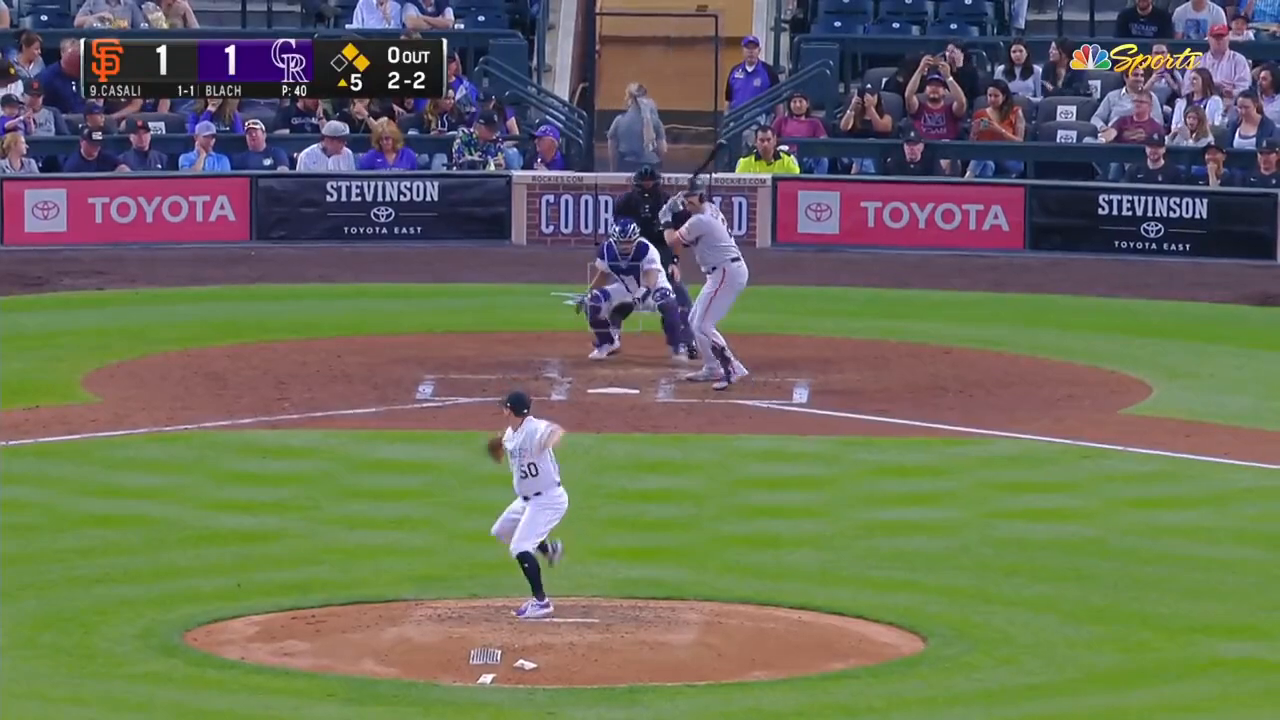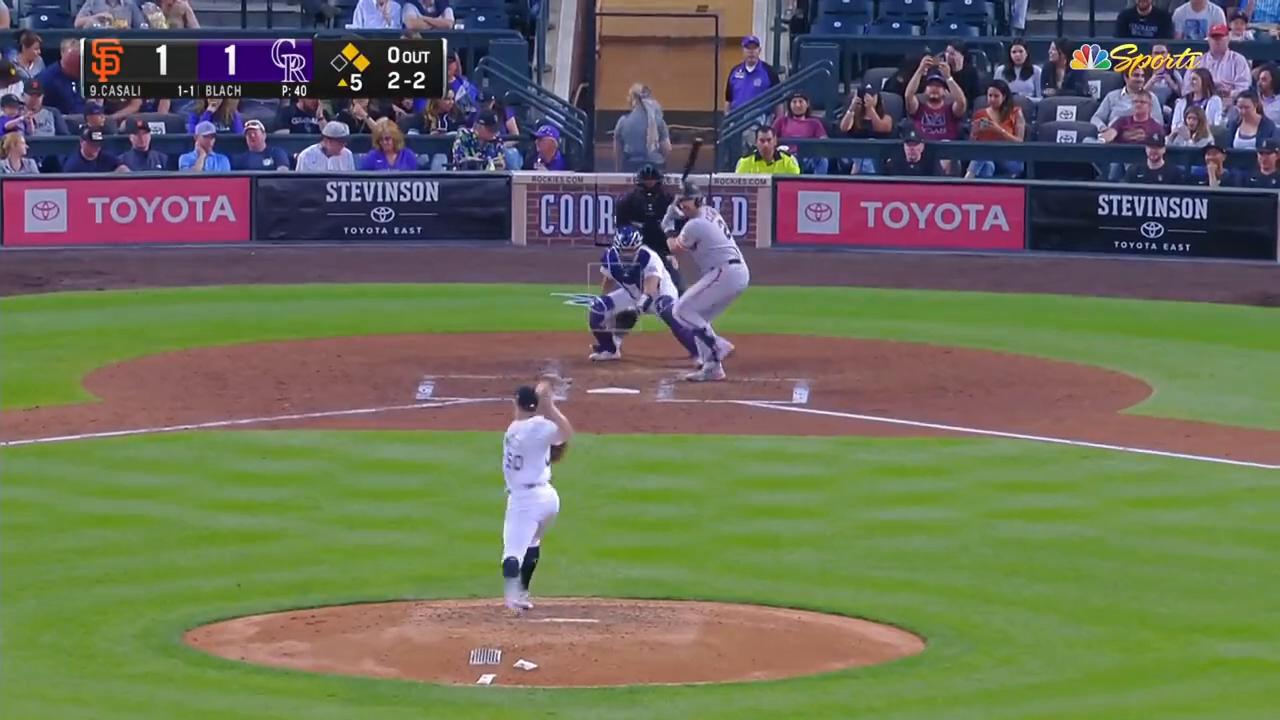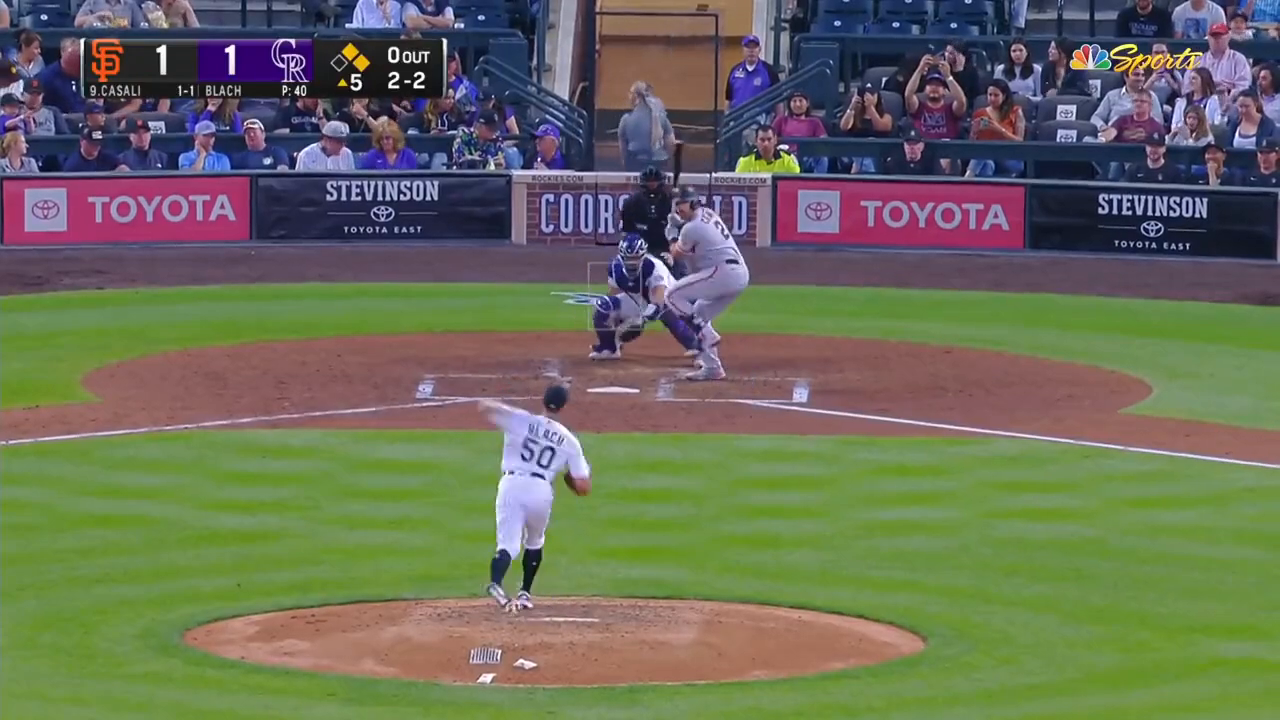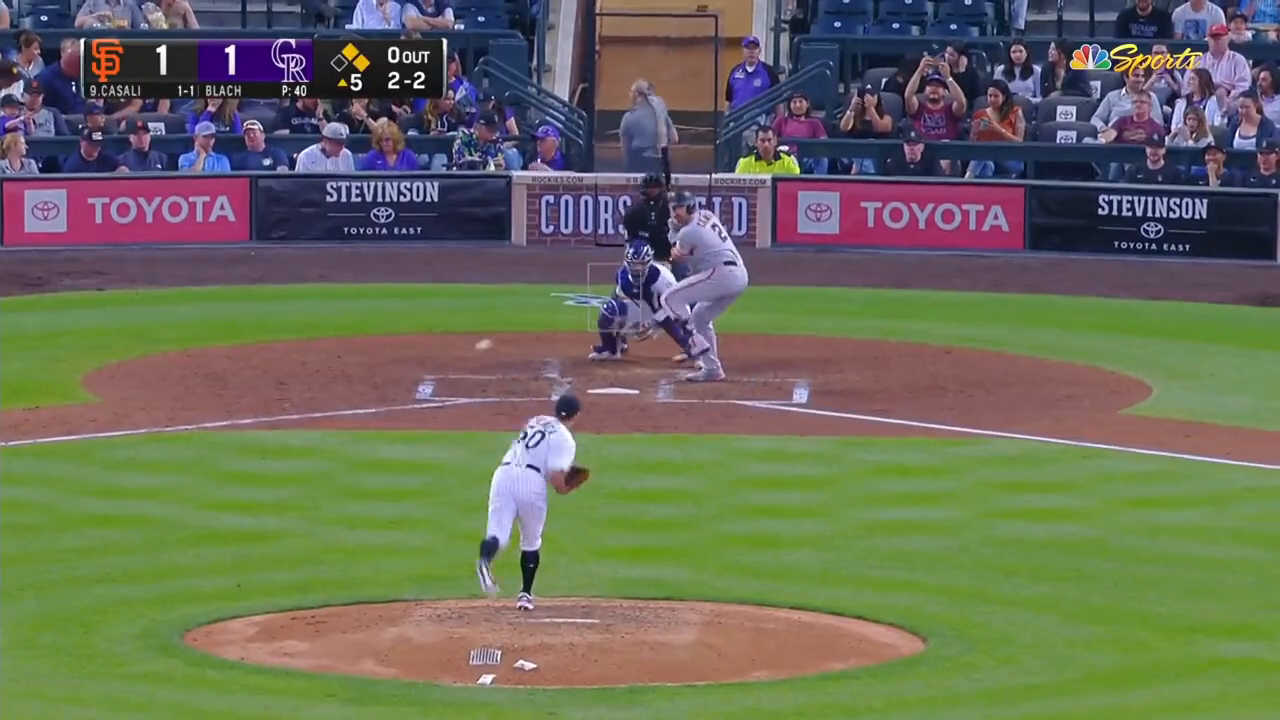
dt=0.1s
person 1, frame 1
left shoulder: (535, 428)
right shoulder: (512, 432)
left elbow: (556, 431)
left wrist: (547, 445)
right wrist: (499, 446)
left hip: (549, 500)
right hip: (530, 499)
left knee: (521, 547)
right knee: (500, 532)
left ankle: (541, 601)
right ankle: (548, 548)
person 1, frame 2
left shoulder: (528, 429)
right shoulder: (539, 425)
left hip: (527, 499)
right hip: (546, 499)
left knee: (514, 548)
right knee: (530, 542)
left ankle: (514, 590)
right ankle: (520, 592)
person 1, frame 3
left shoulder: (522, 419)
right shoulder: (569, 440)
left elbow: (486, 407)
right elbow: (584, 487)
right wrist: (576, 480)
left hip: (512, 487)
right hip: (540, 493)
left knee: (508, 545)
right knee: (534, 543)
left ankle: (496, 583)
right ankle: (525, 593)
person 1, frame 4
left shoulder: (539, 421)
right shoulder: (565, 440)
right elbow: (556, 479)
right wrist: (566, 486)
left hip: (505, 477)
right hip: (533, 484)
left knee: (497, 535)
right knee: (531, 544)
left ankle: (485, 561)
right ankle: (525, 595)
person 2, frame 1
left shoulder: (698, 220)
right shoulder: (710, 209)
left elbow: (672, 240)
left wrist: (665, 218)
right wrist: (675, 212)
left hip: (727, 272)
right hip: (734, 270)
left knee: (701, 326)
right knee: (697, 320)
left ankle: (733, 369)
right ankle: (713, 368)
person 2, frame 2
left shoulder: (695, 225)
right shoulder: (709, 212)
left elbow: (675, 248)
left wrist: (668, 227)
right wrist: (678, 217)
left hip: (725, 272)
right hip: (737, 272)
left knee: (681, 310)
right knee: (699, 316)
left ankle: (716, 347)
right ankle: (712, 368)
person 2, frame 3
left shoulder: (691, 228)
right shoulder: (708, 213)
left elbow: (676, 253)
left wrist: (672, 233)
right wrist: (679, 225)
left hip: (724, 272)
right hip: (740, 273)
left knee: (673, 294)
right knee: (700, 315)
left ankle: (704, 336)
right ankle: (712, 367)
person 2, frame 4
left shoulder: (688, 232)
right shoulder: (707, 215)
left elbow: (676, 256)
left wrist: (674, 236)
left hip: (722, 273)
right hip: (739, 276)
left knee: (669, 299)
right knee: (700, 317)
left ankle: (696, 343)
right ankle: (712, 368)
